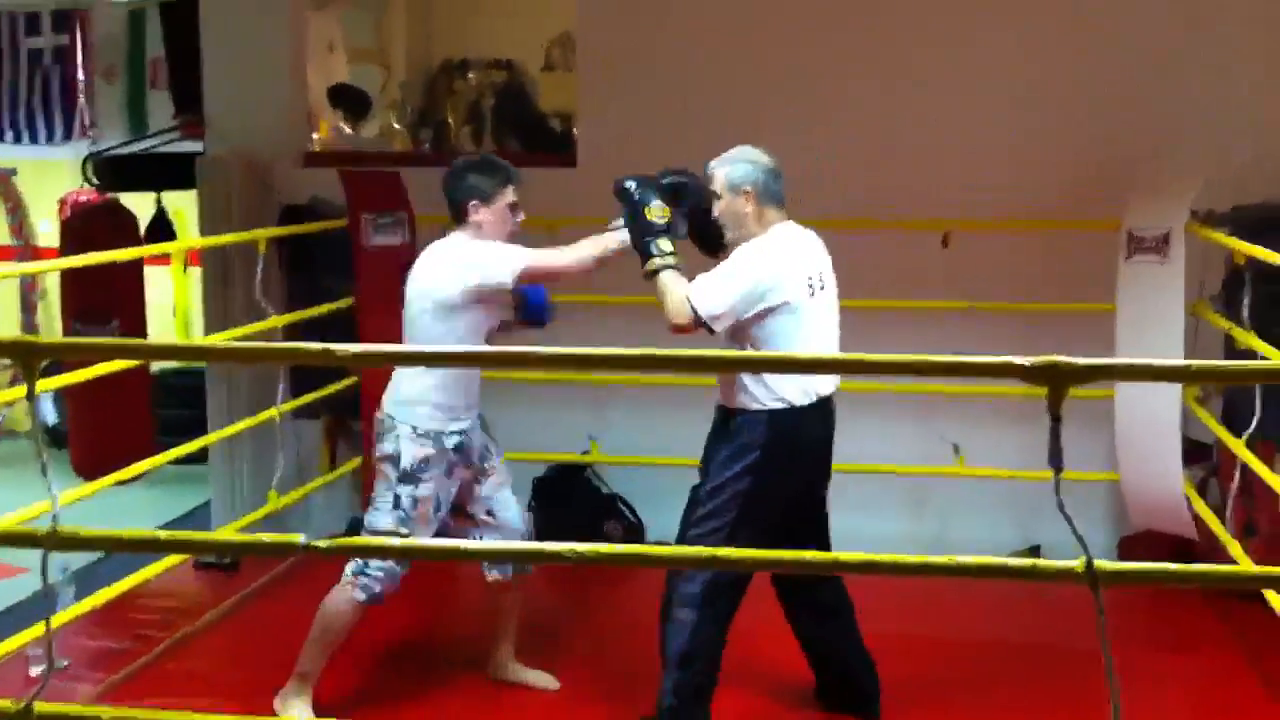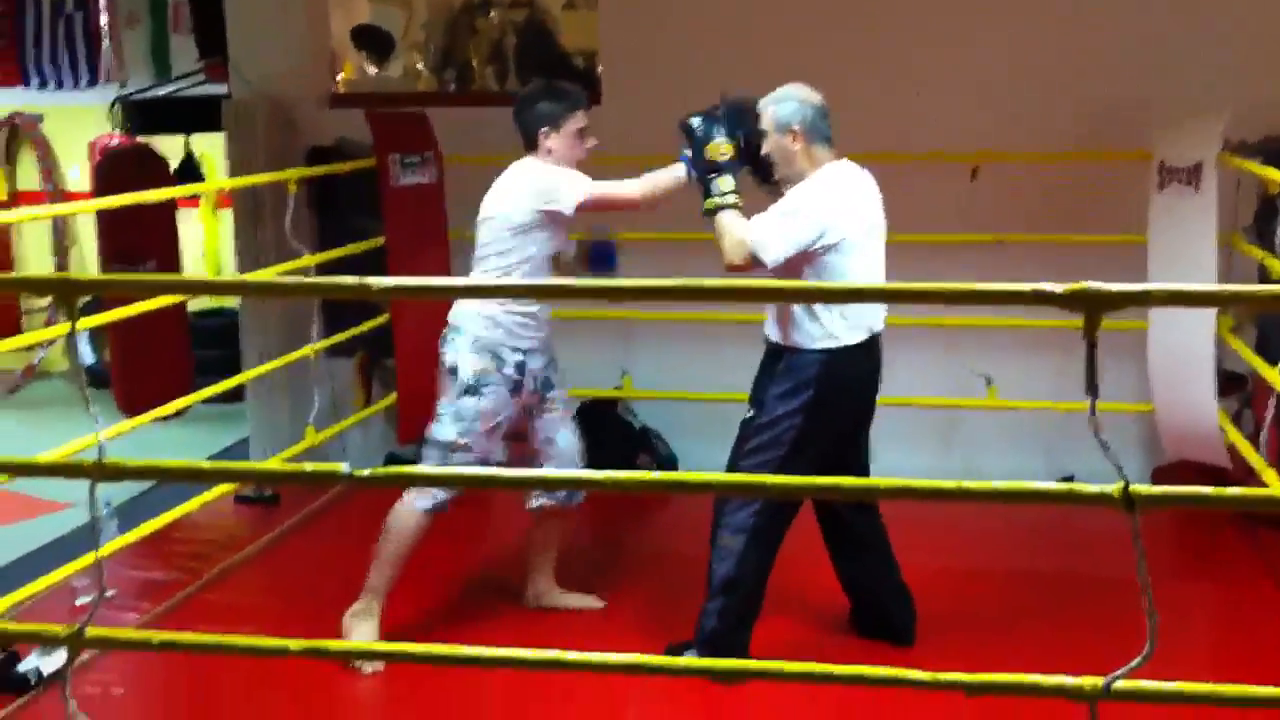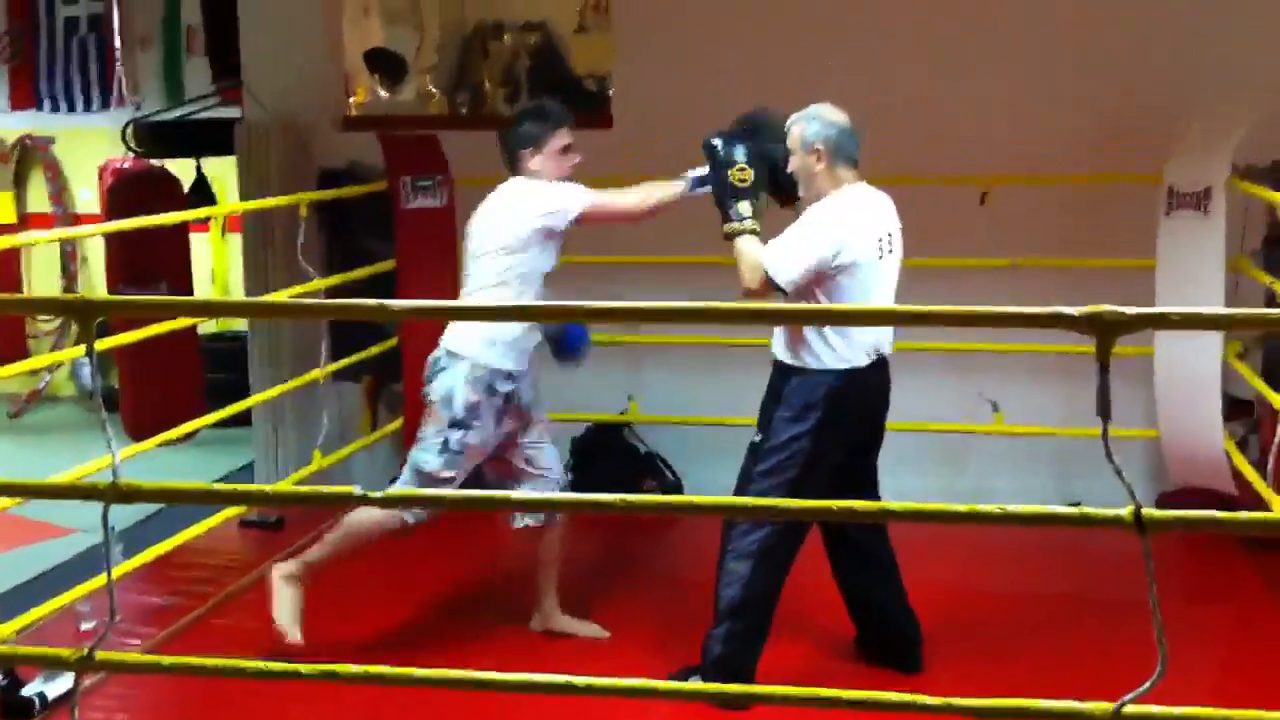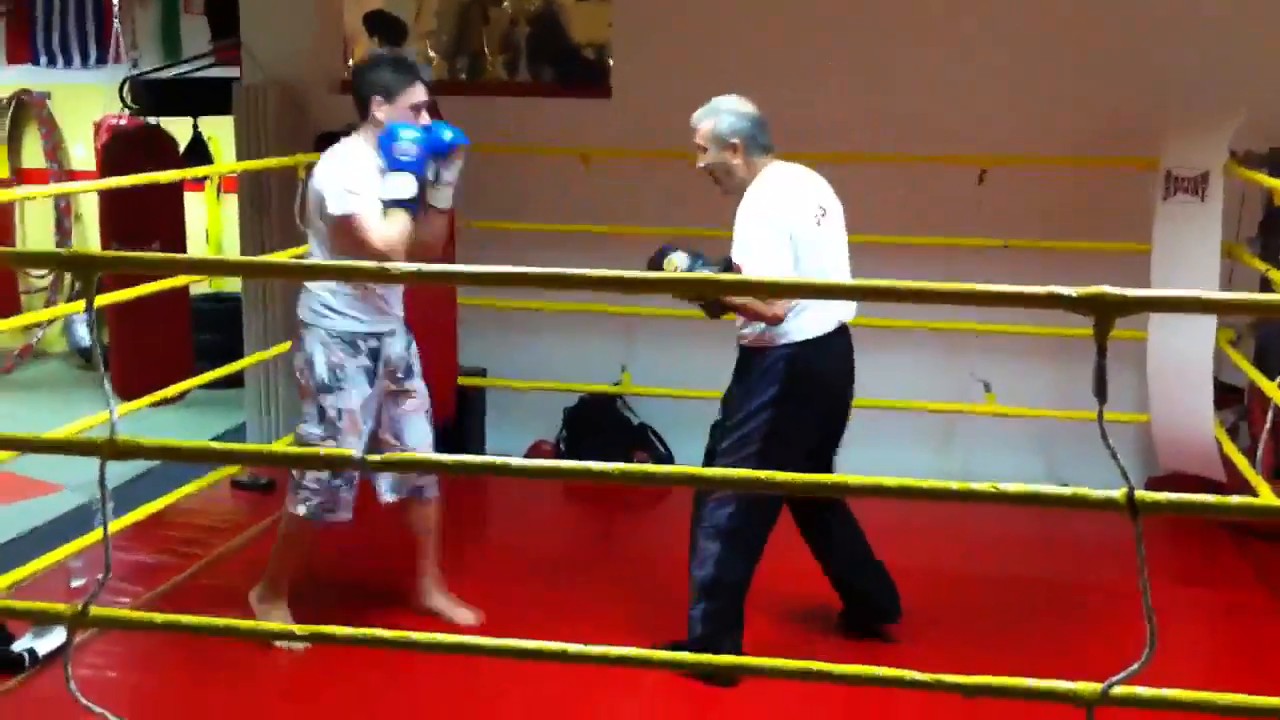
dt=0.5s
person 1, frame 1
left shoulder: (764, 260)
right shoulder: (804, 244)
left elbow: (681, 314)
left wrist: (654, 239)
right wrist: (694, 222)
left hip: (764, 434)
right hip: (808, 424)
left knee: (699, 574)
person 1, frame 2
left shoulder: (816, 200)
right shoulder: (854, 182)
left elbow: (738, 254)
right elbow: (789, 201)
left wrist: (718, 177)
right wrist: (746, 147)
left hip: (813, 369)
right hip: (853, 359)
left knee: (748, 501)
right knee: (845, 494)
left ankle: (720, 643)
right ankle: (887, 614)
person 1, frame 3
left shoulder: (833, 219)
right shoulder: (876, 206)
left elbow: (756, 279)
left wrist: (737, 201)
right wrist: (770, 186)
left hip: (819, 390)
right hip: (862, 381)
left knee: (758, 524)
right knee: (854, 515)
left ankle: (727, 667)
right ankle: (894, 639)
person 1, frame 4
left shoulder: (762, 204)
right shoulder: (807, 183)
left elbow: (772, 305)
left hip: (788, 364)
right hip: (829, 353)
left knee: (729, 500)
right knee: (812, 490)
left ankle: (712, 644)
right ankle: (871, 603)
person 2, frame 1
left shoulder: (468, 256)
right shoulder: (464, 258)
right elbow: (564, 263)
left wrist: (517, 312)
right wrist: (626, 233)
left hip: (462, 429)
right hip: (417, 434)
left knee: (511, 532)
right knee: (375, 568)
left ankle: (503, 657)
person 2, frame 2
left shoulder: (545, 181)
right shoulder: (539, 181)
right elbow: (629, 196)
right wrist: (689, 167)
left hip: (528, 350)
right hip: (482, 349)
left knee: (564, 462)
right knee: (438, 480)
left ankle: (541, 583)
right ankle: (367, 608)
person 2, frame 3
left shoulder: (507, 203)
right shoulder: (538, 197)
right elbow: (626, 205)
right wrist: (692, 181)
left hip: (506, 375)
right hip: (472, 373)
left knee: (548, 489)
right knee: (417, 495)
left ankle: (547, 611)
right ankle: (295, 574)
person 2, frame 4
left shoulder: (392, 161)
right shoulder: (342, 167)
left elbow: (426, 251)
right elbow: (386, 251)
left wrist: (442, 183)
right wrist: (404, 180)
left hip: (390, 336)
right hip: (338, 339)
left knee: (418, 465)
right knee: (329, 480)
left ankle: (430, 588)
right ankle: (270, 595)
